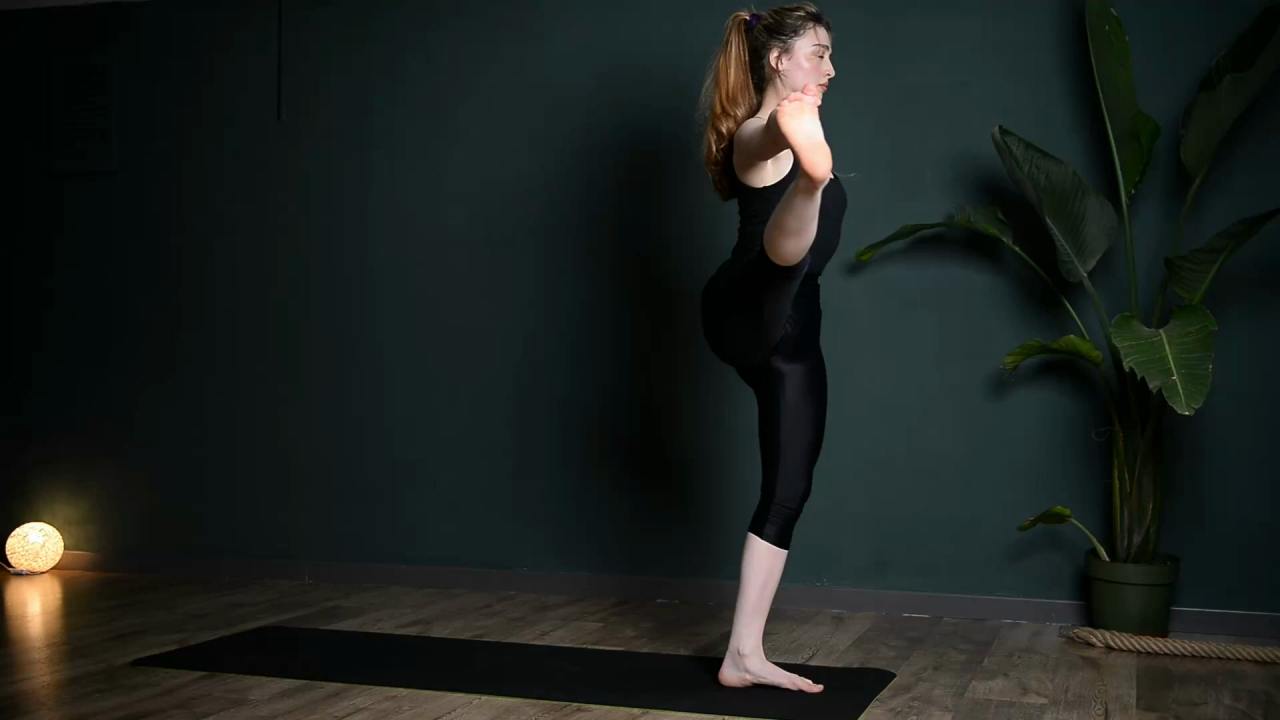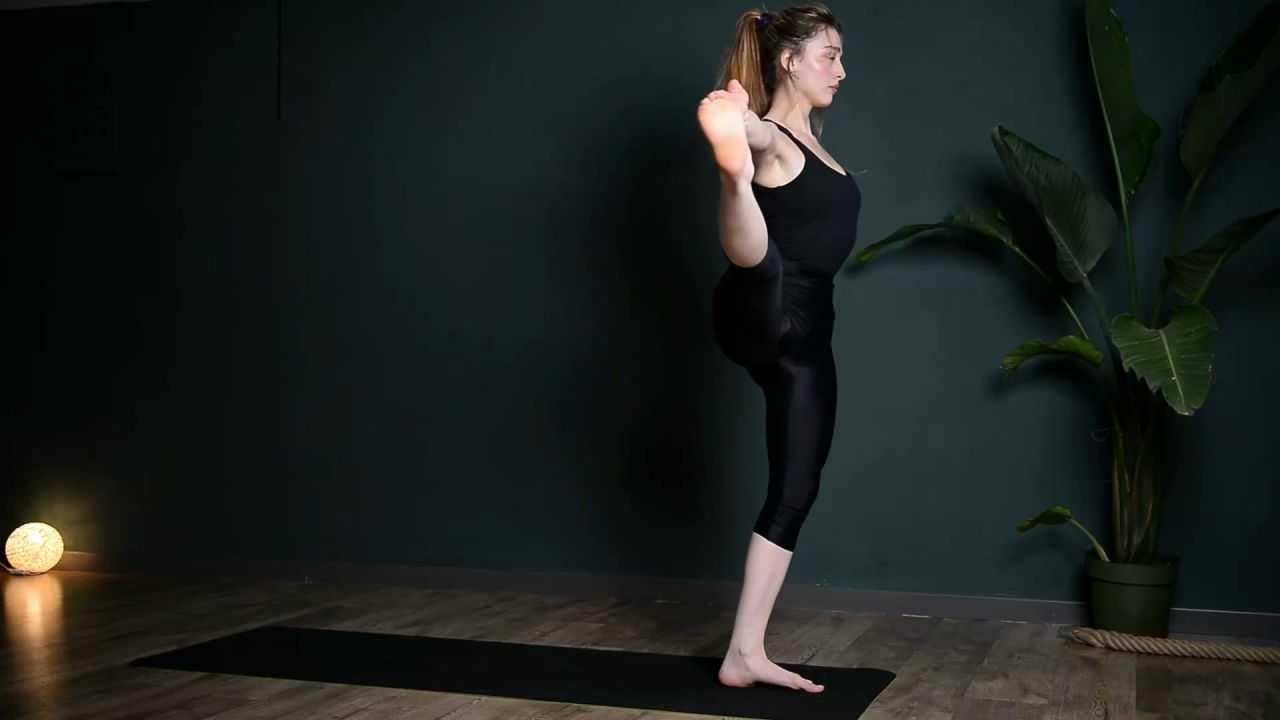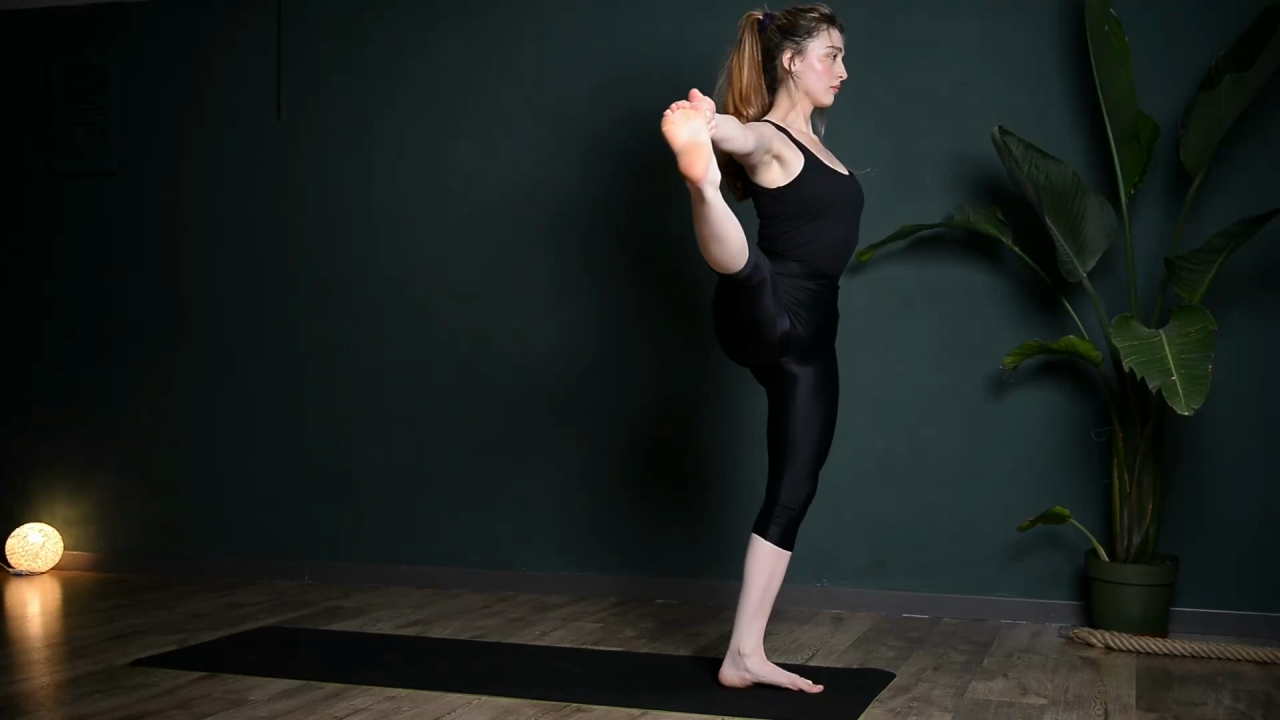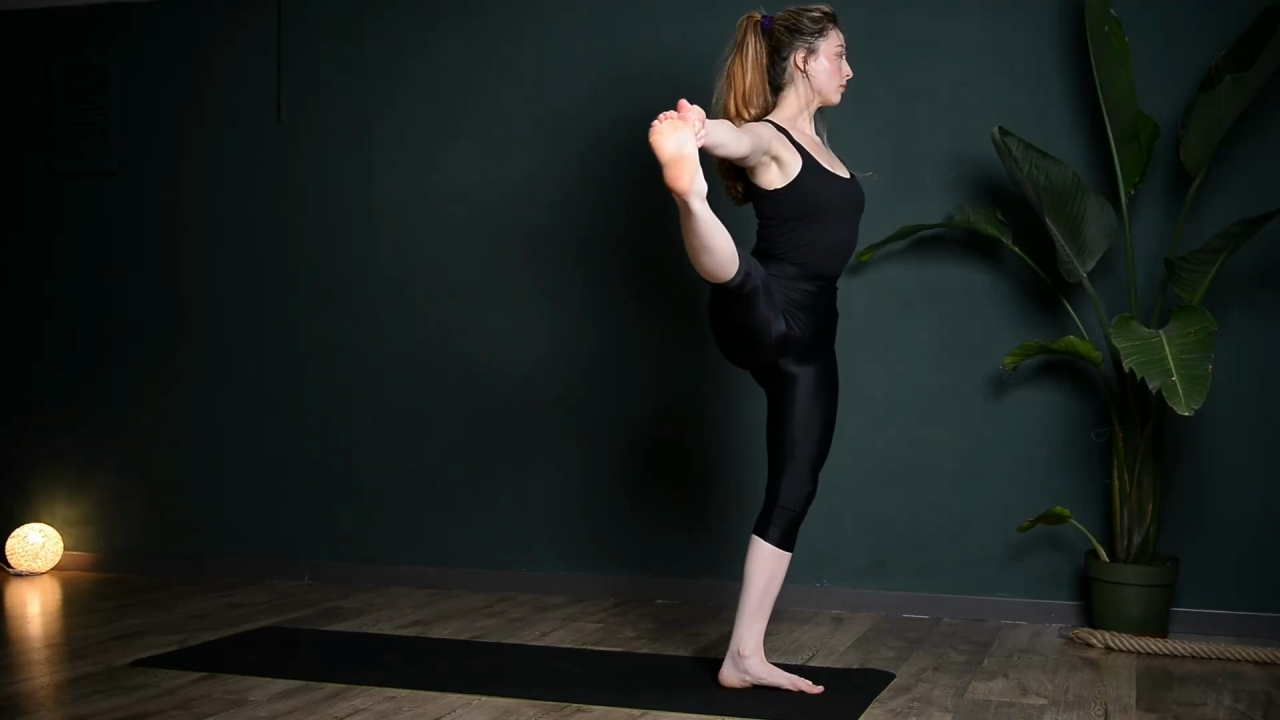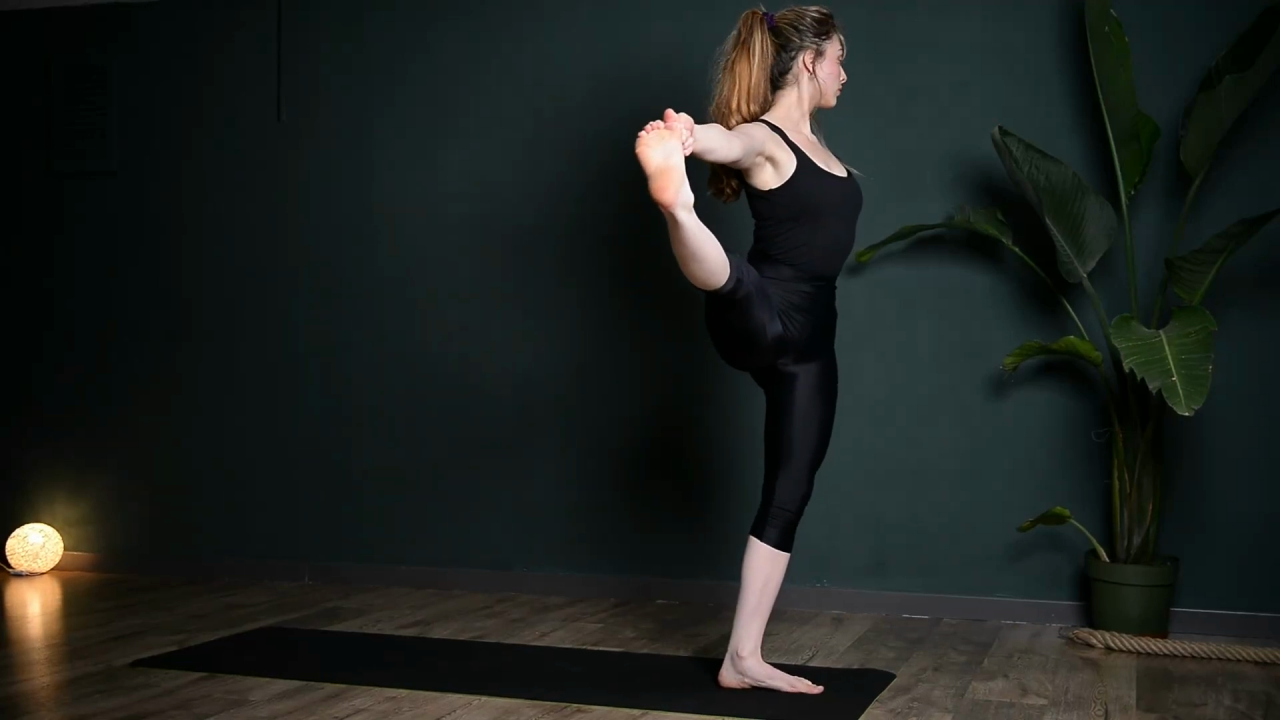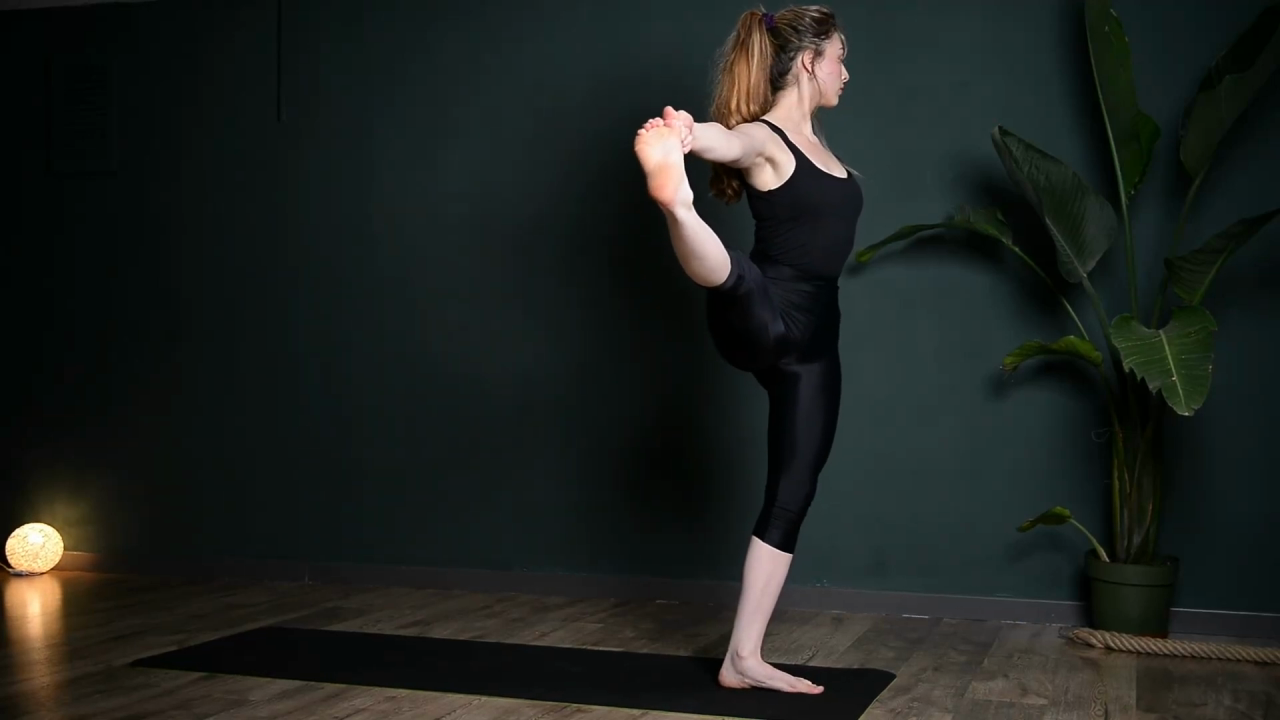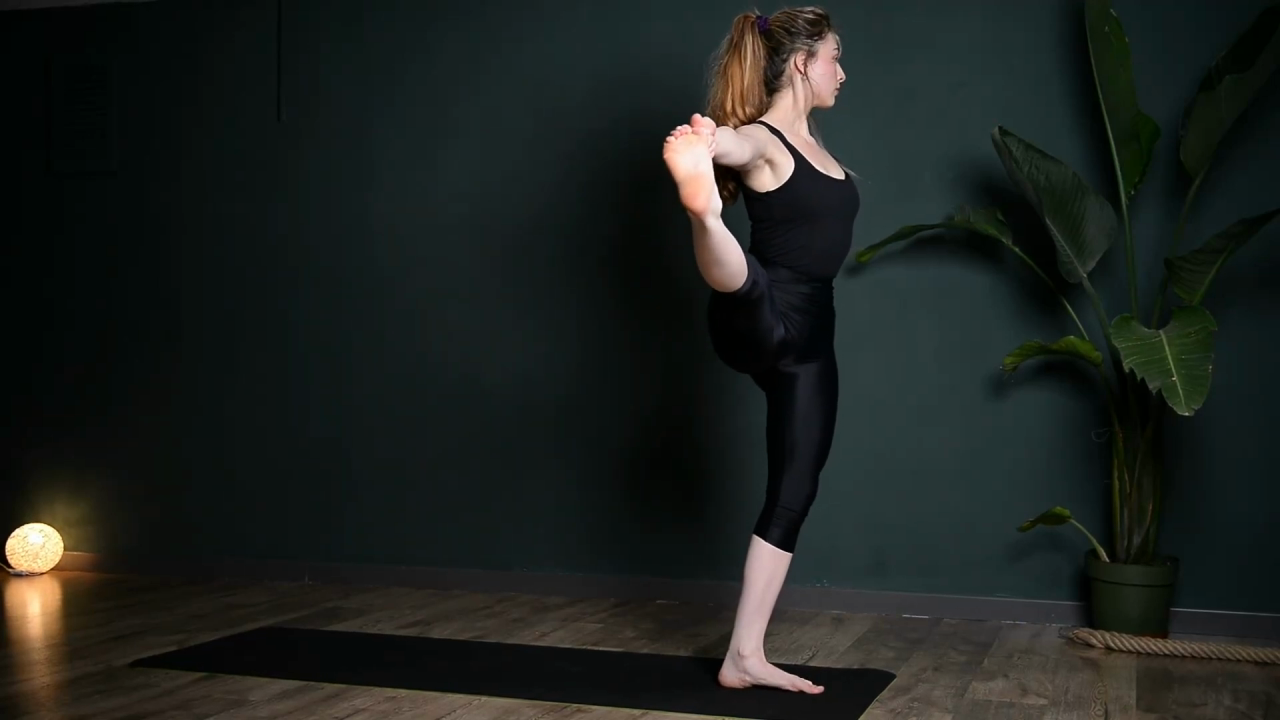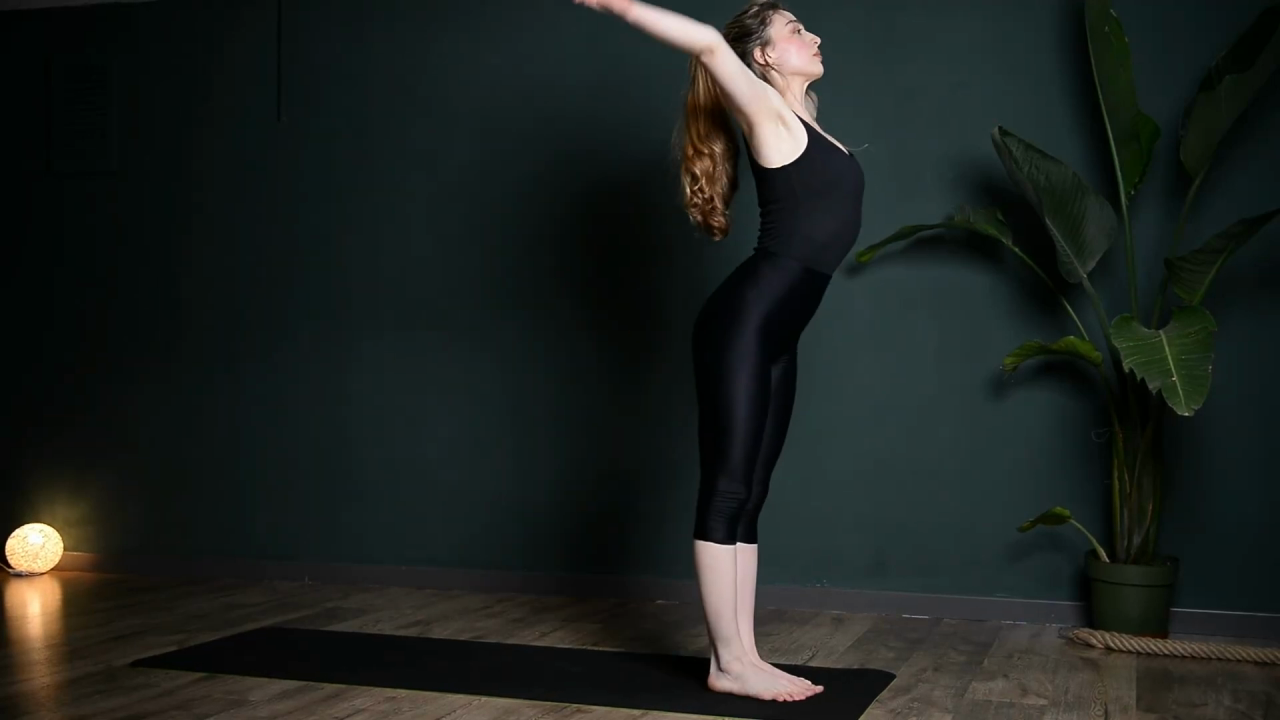
dt=0.7s
person 1, frame 1
left shoulder: (796, 131)
right shoulder: (762, 134)
right elbow: (754, 137)
right wrist: (786, 127)
left hip: (793, 327)
right hip: (749, 312)
left knee: (787, 493)
right knee: (783, 252)
left ankle: (745, 656)
person 1, frame 2
left shoulder: (807, 137)
right shoulder: (768, 135)
right elbow: (753, 134)
right wrist: (735, 135)
left hip: (807, 328)
right hip: (766, 316)
left knee: (793, 493)
right knee: (757, 267)
left ankle: (745, 654)
person 1, frame 3
left shoulder: (811, 139)
right shoulder: (766, 138)
right elbow: (736, 135)
right wrist: (706, 127)
left hip: (810, 333)
right hip: (765, 316)
left knee: (791, 494)
right knee: (746, 269)
left ankle: (744, 656)
person 1, frame 4
left shoulder: (815, 142)
right shoulder: (765, 138)
right elbow: (728, 139)
right wrist: (691, 132)
left hip: (810, 334)
right hip: (764, 319)
left knee: (792, 495)
right knee: (736, 275)
left ankle: (744, 657)
person 1, frame 5
left shoulder: (813, 143)
right shoulder: (760, 138)
right elbow: (721, 141)
right wrist: (681, 138)
left hip: (809, 334)
right hip: (762, 320)
left knee: (788, 496)
right knee: (731, 282)
left ankle: (743, 658)
person 1, frame 6
left shoulder: (813, 142)
right shoulder: (762, 137)
right elbow: (722, 141)
right wrist: (681, 135)
left hip: (813, 334)
right hip: (764, 320)
left knee: (791, 498)
right knee: (732, 277)
left ankle: (744, 659)
person 1, frame 7
left shoulder: (810, 141)
right shoulder: (759, 139)
right elbow: (732, 146)
right wrist: (703, 146)
left hip: (808, 335)
right hip: (757, 325)
left knee: (792, 496)
right knee: (741, 284)
left ankle: (744, 656)
person 1, frame 8
left shoulder: (799, 111)
right shoulder: (764, 108)
left hip: (774, 333)
right hip: (744, 323)
left knee: (748, 493)
right knee: (727, 487)
left ankle: (739, 657)
right ankle: (728, 662)
